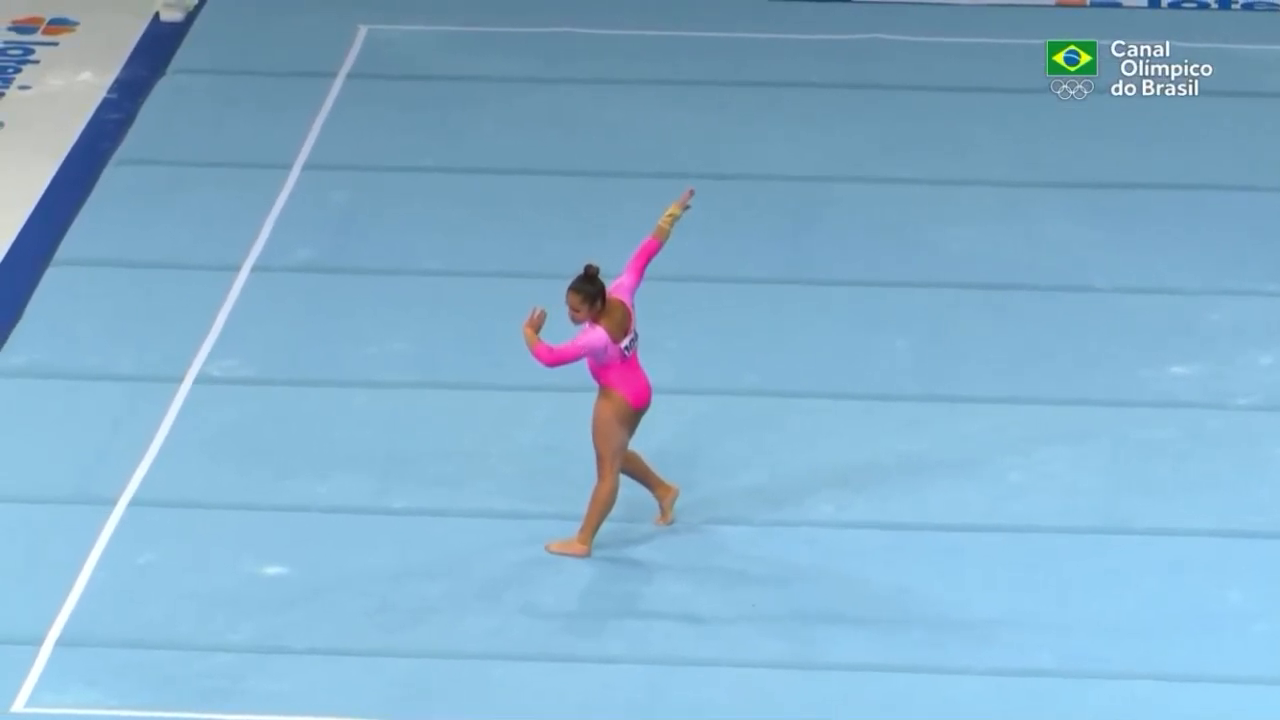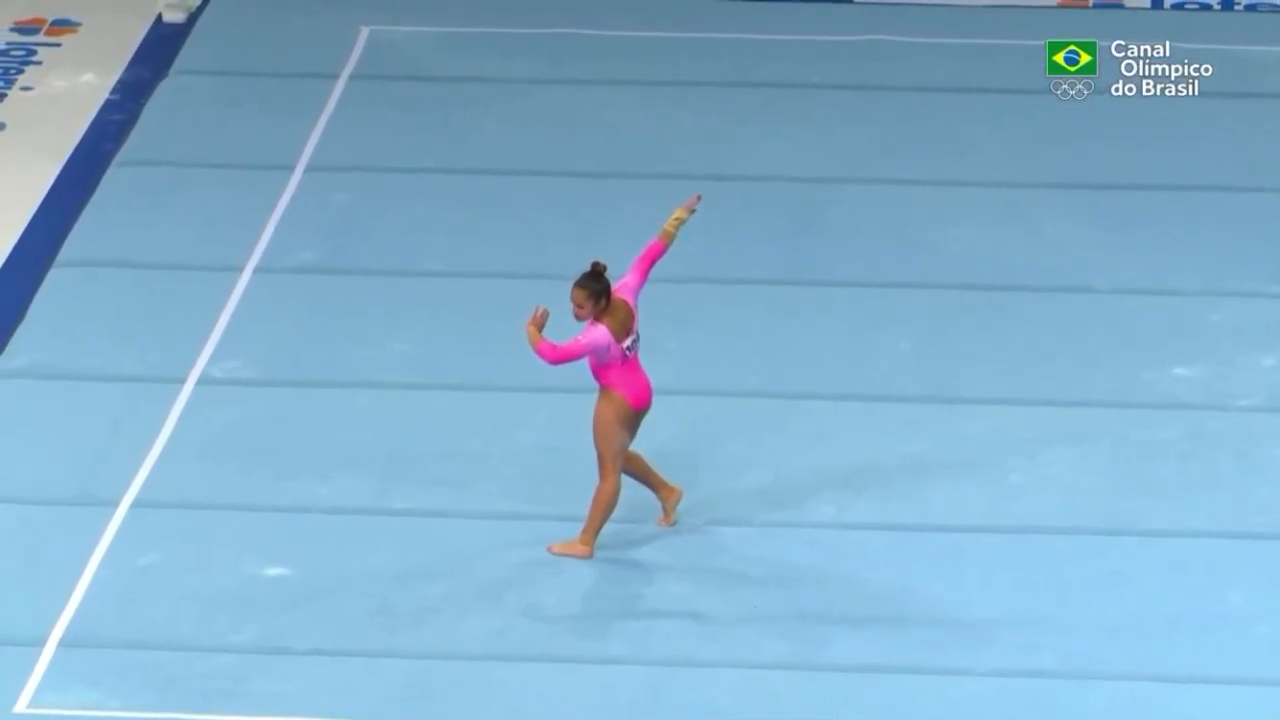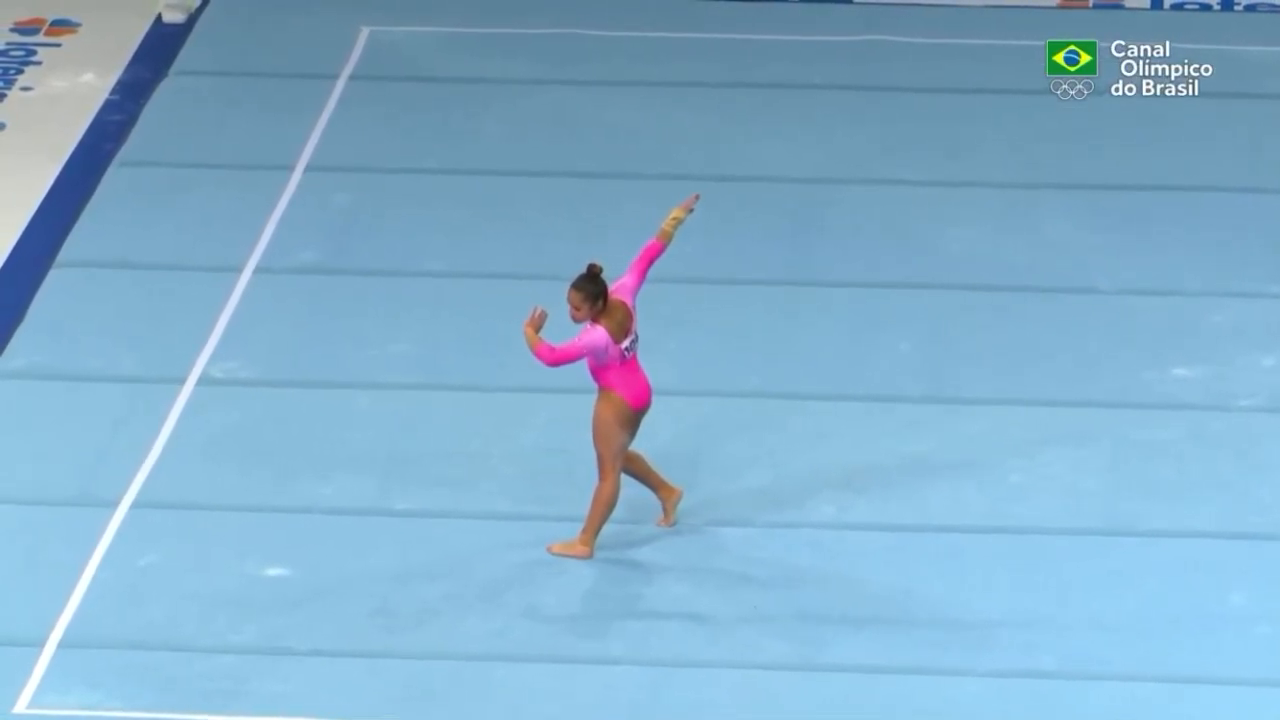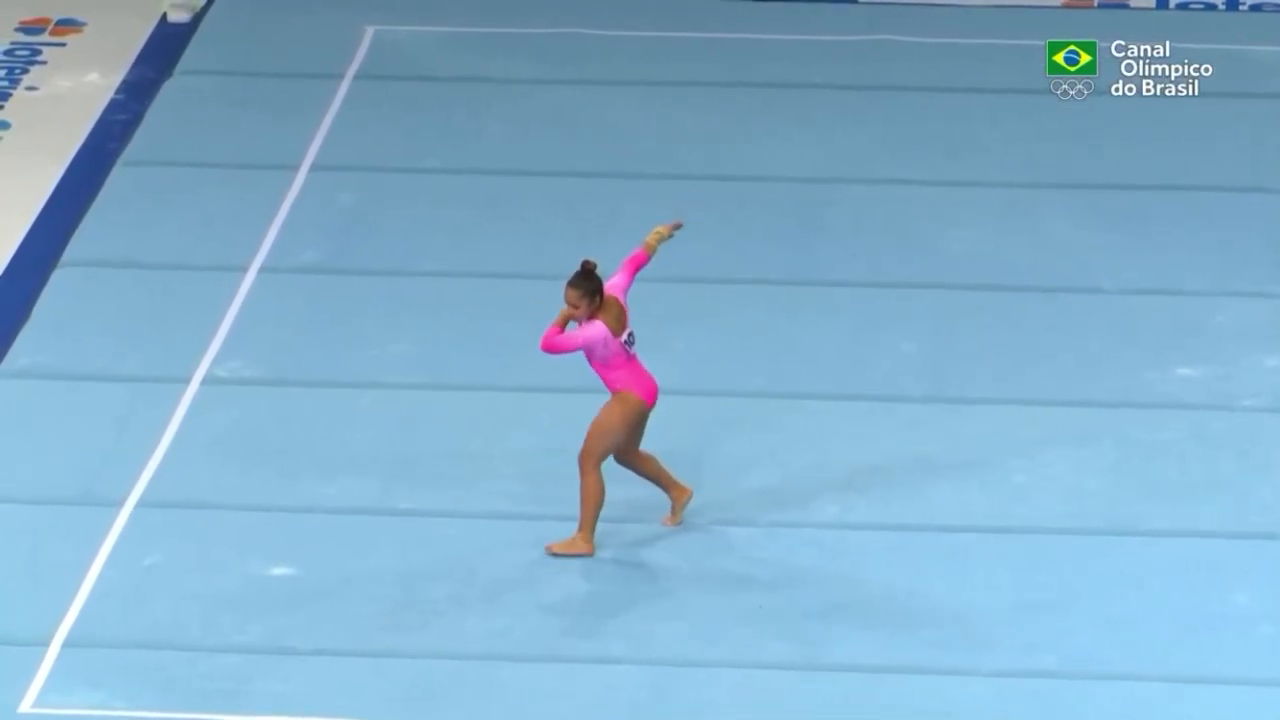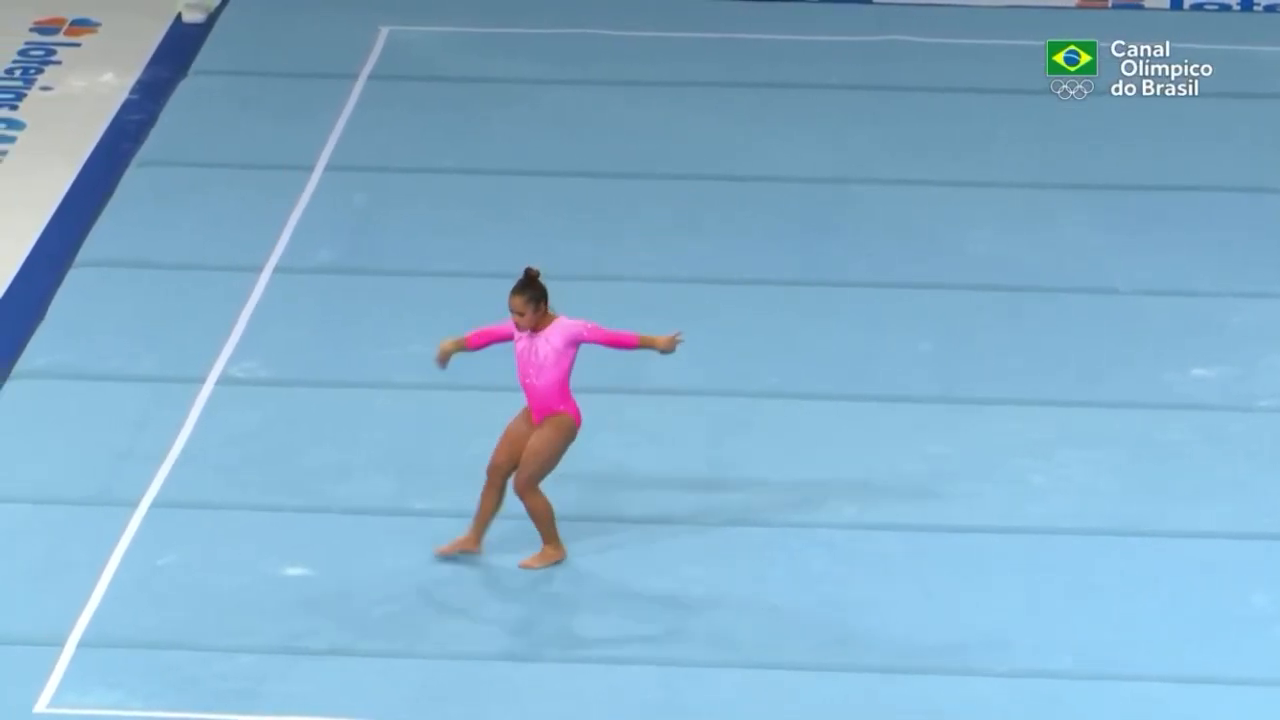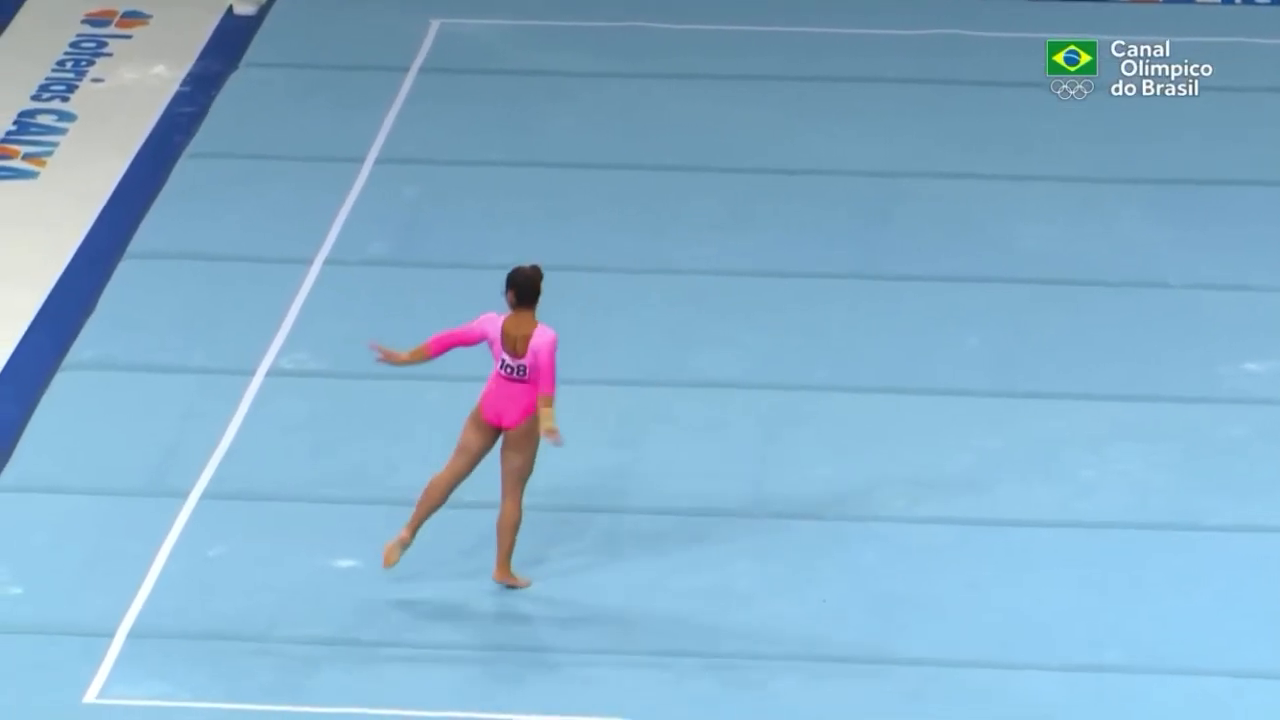
dt=0.5s
person 1, frame 1
left shoulder: (596, 337)
right shoulder: (621, 296)
left elbow: (550, 358)
right elbow: (643, 255)
left wrist: (529, 333)
right wrist: (669, 218)
left hip: (617, 399)
right hip: (638, 390)
left knee: (608, 472)
right knee: (618, 455)
left ankle: (583, 541)
right ankle: (663, 490)
person 1, frame 2
left shoulder: (598, 335)
right shoulder: (625, 295)
left elbow: (553, 355)
right elbow: (649, 256)
left wrist: (532, 331)
right wrist: (677, 219)
left hip: (618, 399)
right hip: (639, 391)
left knee: (609, 472)
right knee: (618, 456)
left ankle: (584, 542)
right ankle: (667, 491)
person 1, frame 3
left shoulder: (596, 338)
right shoulder: (623, 296)
left elbow: (551, 357)
right elbow: (648, 255)
left wrist: (530, 332)
right wrist: (675, 218)
left hip: (617, 400)
right hip: (638, 391)
left knee: (609, 471)
right knee: (619, 456)
left ankle: (584, 543)
right ankle: (667, 492)
person 1, frame 4
left shoulder: (592, 333)
right shoulder: (614, 293)
left elbow: (549, 343)
right elbow: (634, 261)
left wrist: (560, 319)
right wrist: (658, 236)
left hip: (629, 398)
right hip: (643, 389)
left knee: (589, 460)
right knee: (626, 454)
left ankle: (584, 539)
right ankle: (678, 491)
person 1, frame 5
left shoulder: (566, 329)
right shoulder: (518, 328)
left elbow: (614, 336)
right elbow: (486, 335)
left wrist: (656, 342)
right wrist: (454, 344)
left hip: (560, 419)
right hip: (533, 415)
left knee: (523, 484)
right knee: (494, 473)
left ankle: (553, 548)
right ankle: (473, 538)
person 1, frame 6
left shoulder: (492, 323)
right shoulder: (545, 338)
left elbow: (449, 340)
right elbow: (546, 381)
left wrist: (406, 358)
right wrist: (547, 418)
left hip: (489, 411)
right hip: (522, 419)
left knee: (451, 474)
right knee: (512, 494)
left ankle: (406, 536)
right ankle: (503, 568)
